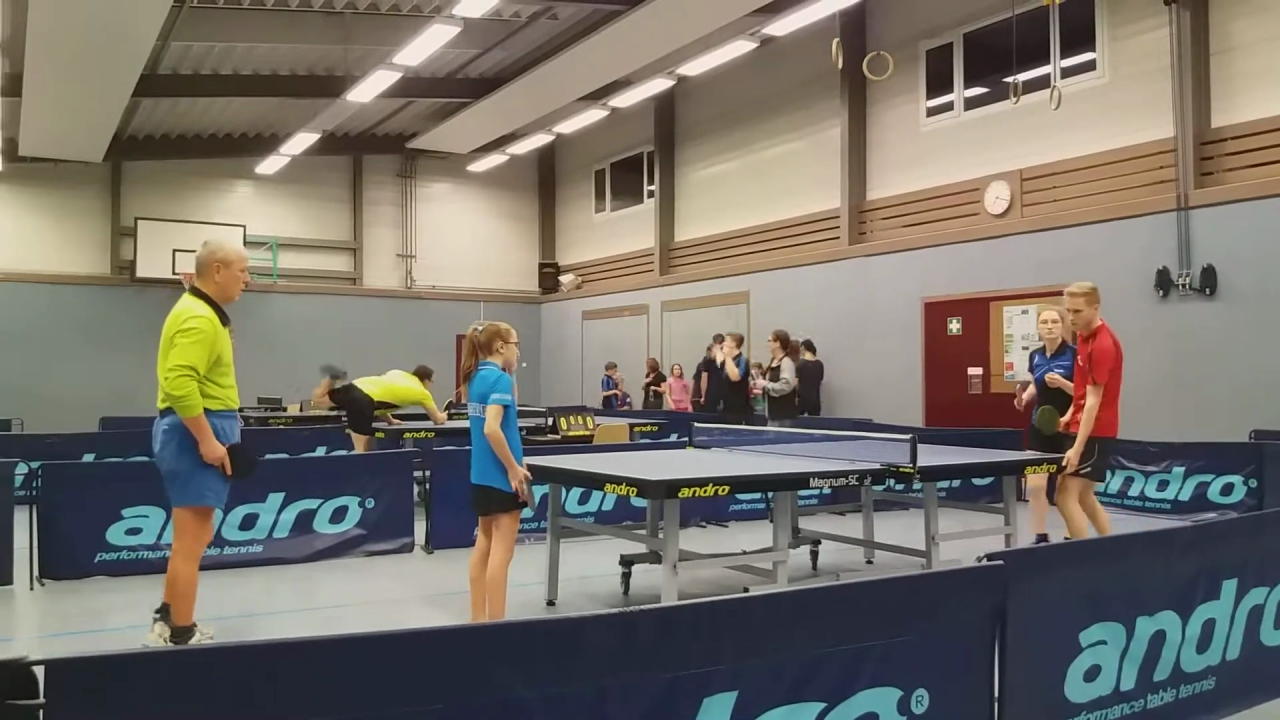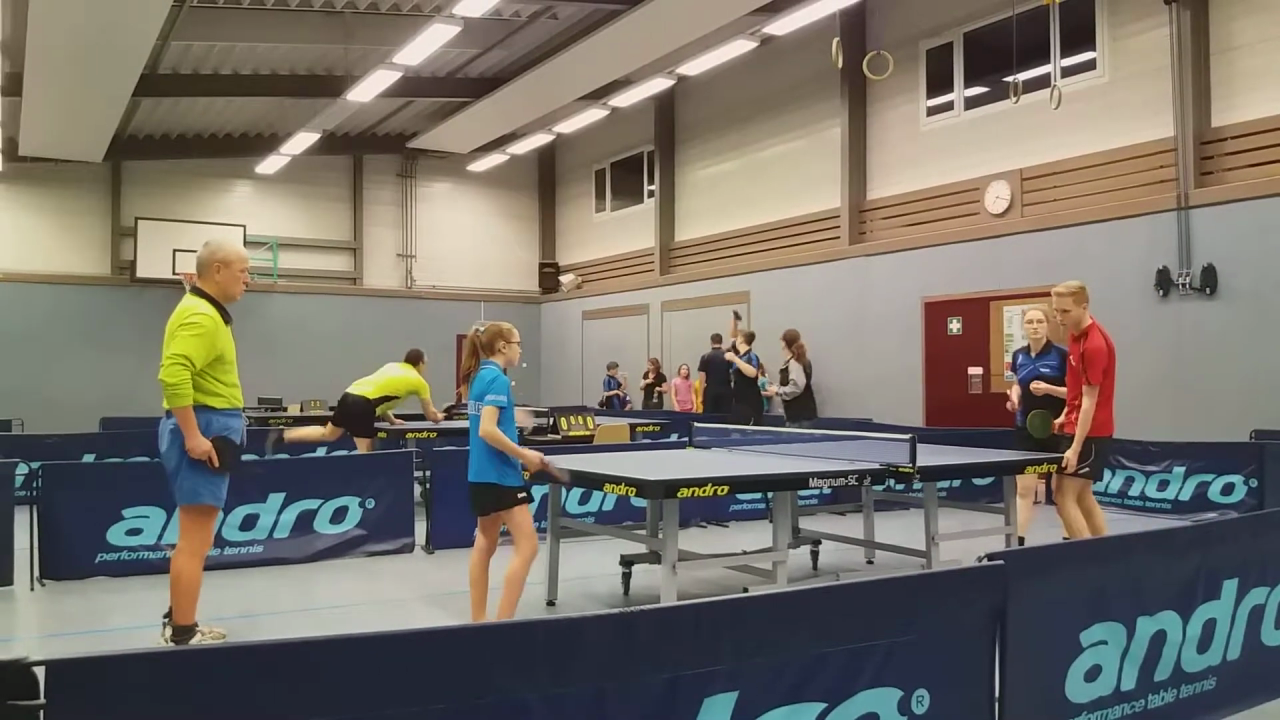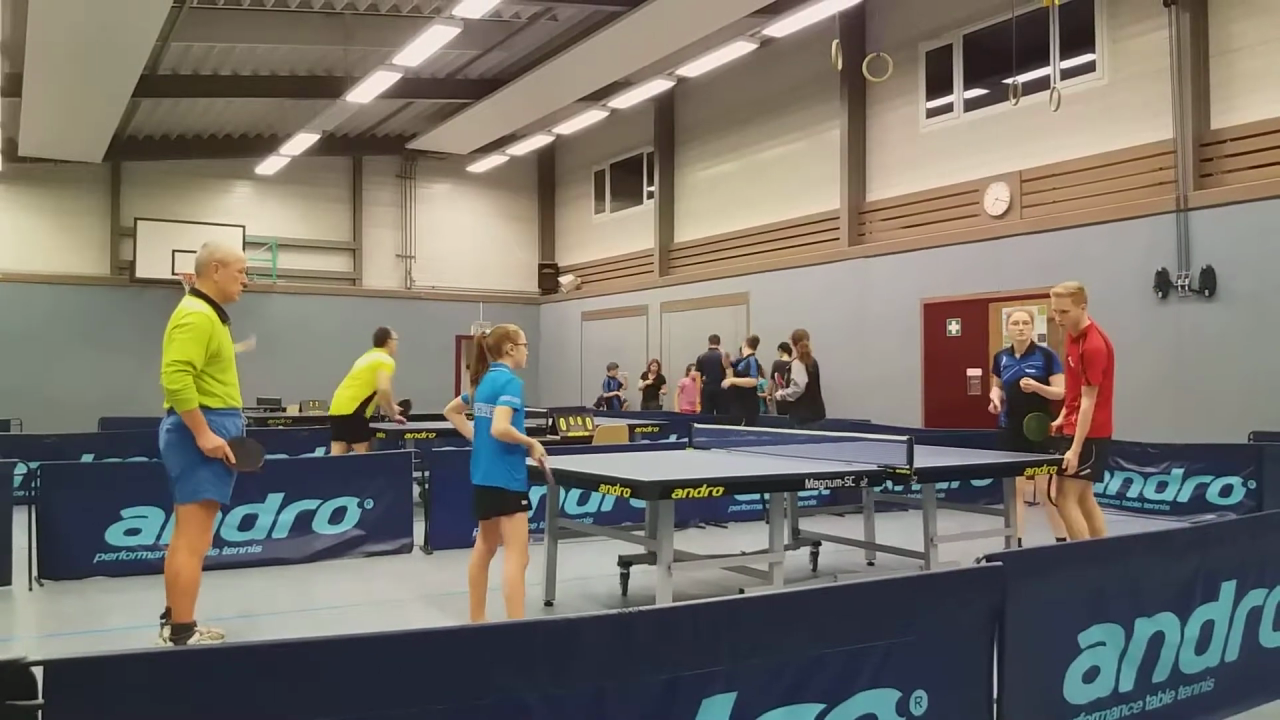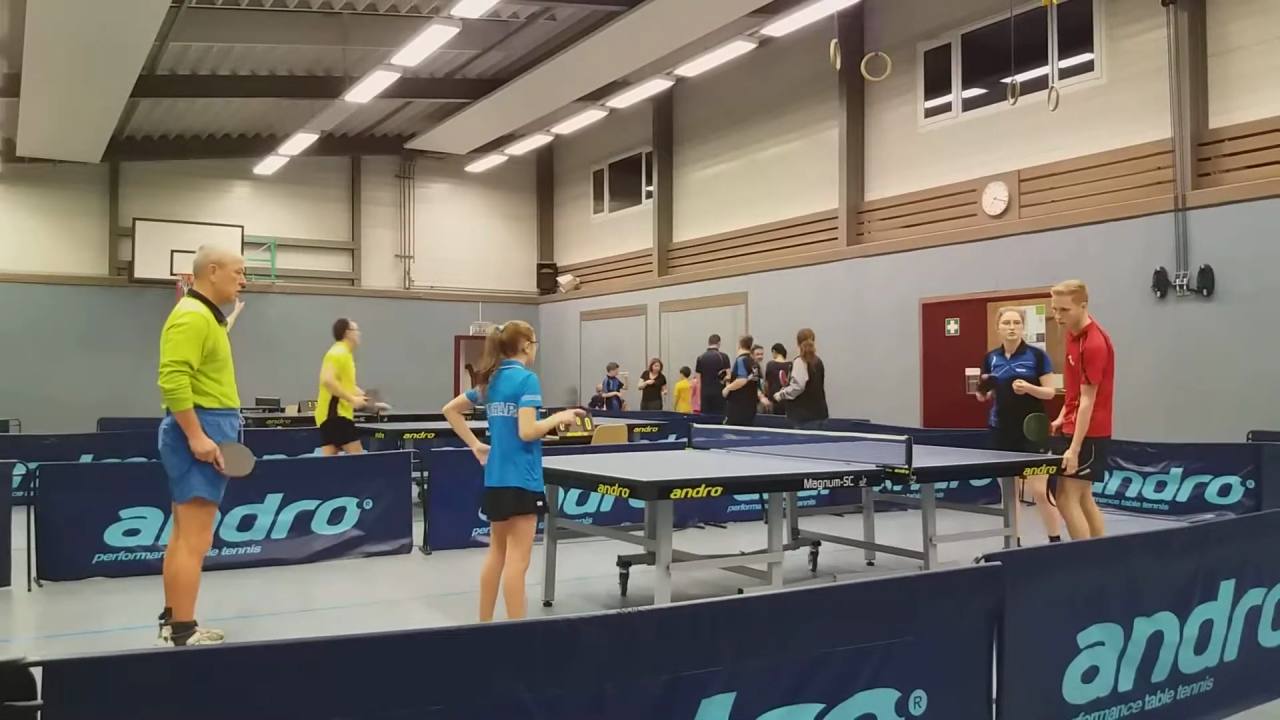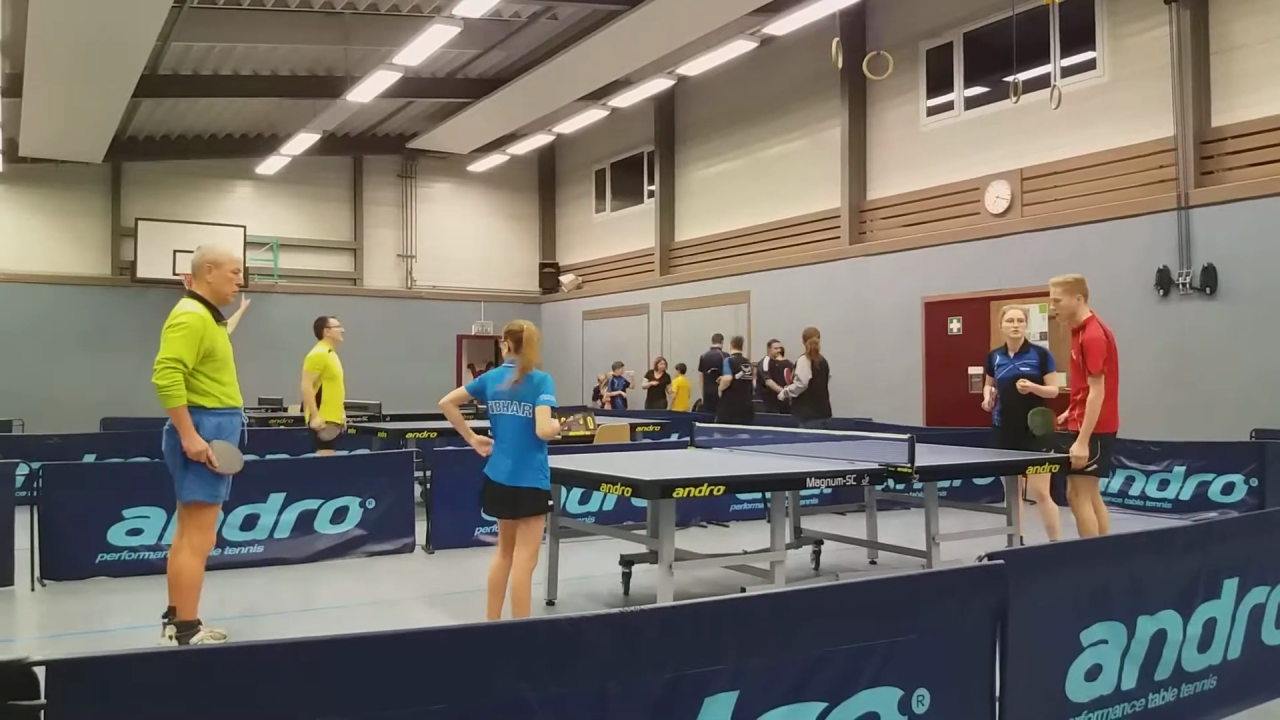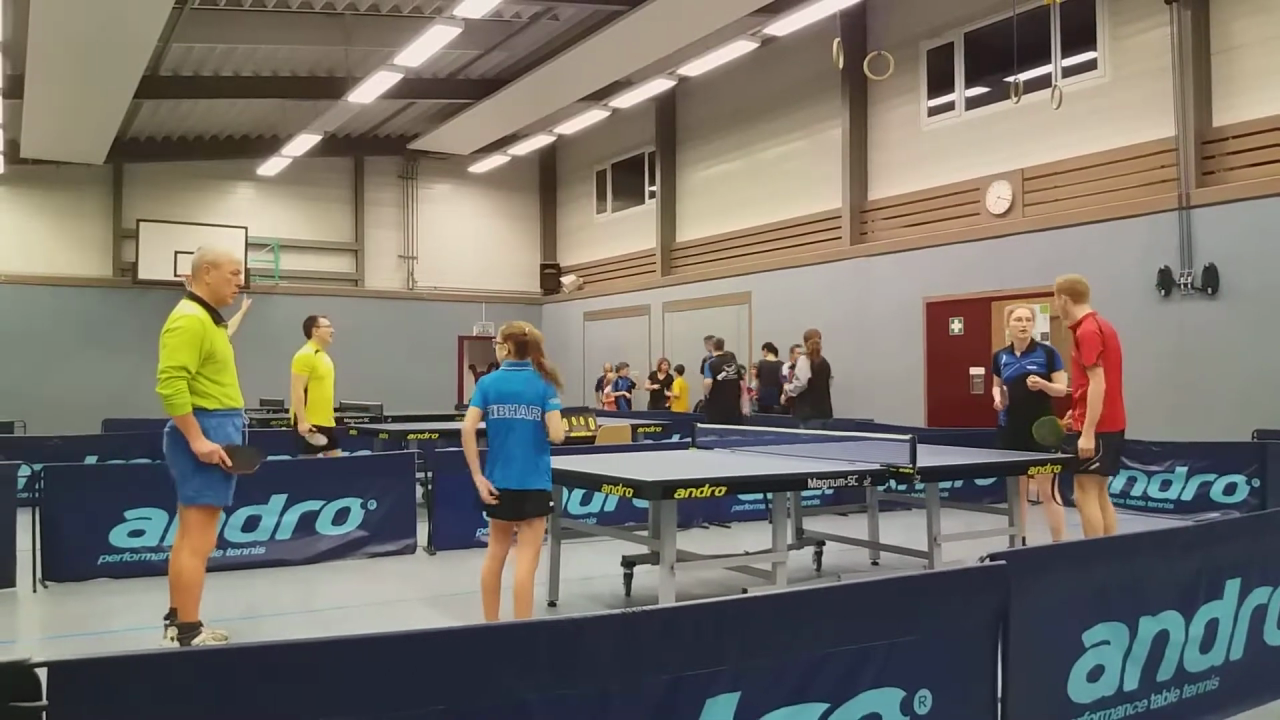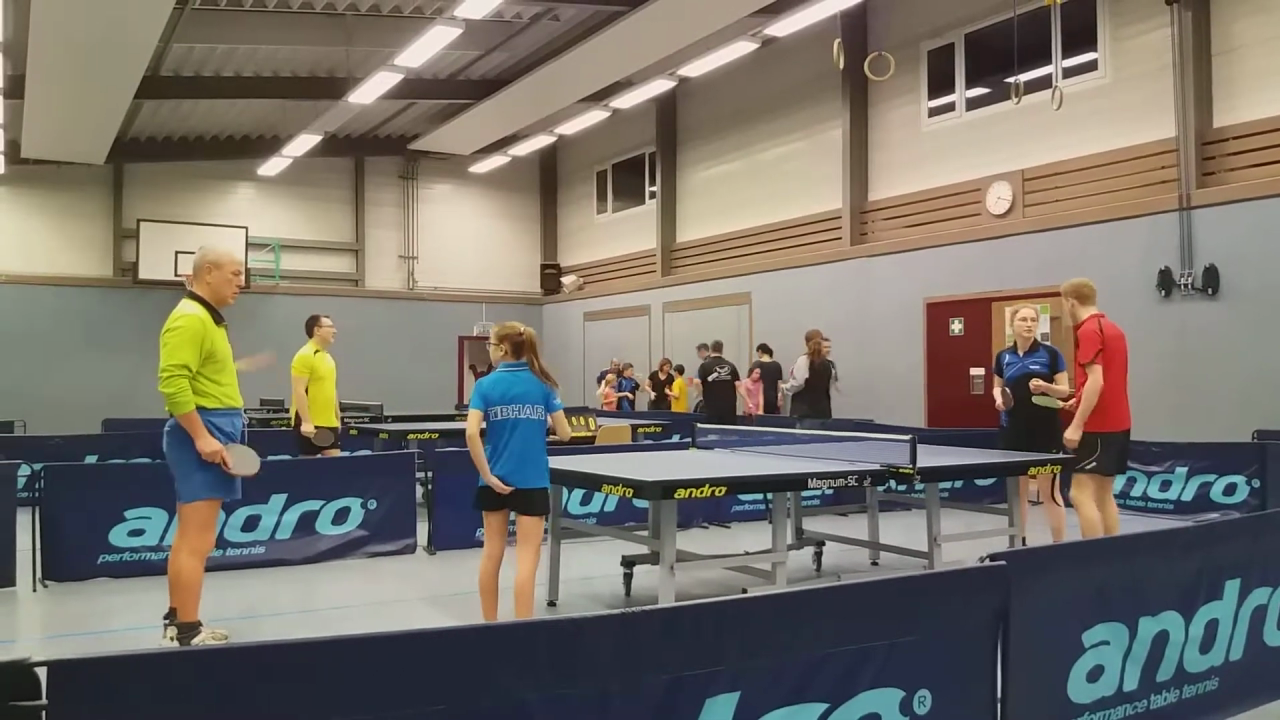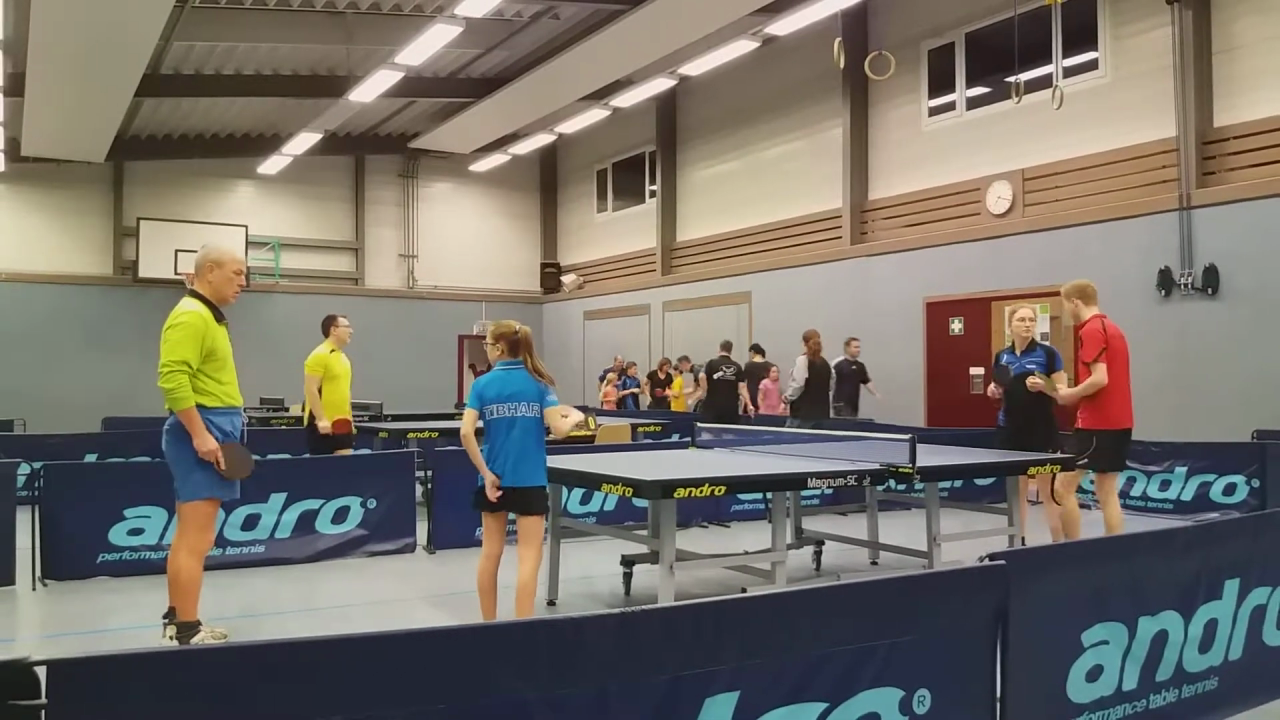
dt=0.3s
person 1, frame 1
left shoulder: (200, 311)
right shoulder: (199, 319)
right elbow: (180, 384)
right wrist: (207, 441)
left hip: (201, 431)
right hip: (198, 434)
left knee: (192, 539)
right knee: (190, 543)
left ankle: (168, 618)
right ankle: (181, 637)
person 1, frame 2
left shoulder: (204, 311)
right shoulder: (201, 316)
right elbow: (172, 374)
right wrist: (191, 434)
left hip: (207, 429)
right hip: (202, 431)
left knee: (190, 539)
right knee: (196, 542)
left ankle: (177, 623)
right ankle: (182, 637)
person 1, frame 3
left shoulder: (205, 313)
right shoulder: (197, 315)
right elbow: (175, 379)
right wrist: (203, 434)
left hip: (208, 429)
right hip: (202, 432)
left knee: (185, 536)
right knee: (195, 540)
left ankle: (173, 623)
right ankle: (181, 635)
person 1, frame 4
left shoulder: (204, 315)
right shoulder: (193, 316)
right elbow: (171, 379)
right wrist: (196, 436)
left hip: (206, 429)
right hip: (199, 431)
left knee: (183, 535)
right knee: (195, 540)
left ankle: (172, 622)
right ankle: (182, 633)
person 1, frame 5
left shoulder: (206, 316)
right shoulder: (191, 316)
right elbow: (166, 376)
right wrist: (189, 436)
left hip: (212, 429)
right hip: (202, 431)
left knee: (187, 535)
right knee: (199, 539)
left ankle: (175, 620)
right ankle: (186, 632)
person 1, frame 6
left shoulder: (207, 318)
right shoulder: (189, 319)
right elbow: (170, 384)
right wrist: (198, 439)
left hip: (213, 432)
right hip: (202, 434)
left knee: (189, 537)
right knee: (199, 541)
left ankle: (176, 622)
right ankle: (187, 634)
person 1, frame 7
left shoulder: (208, 318)
right shoulder: (190, 318)
right elbow: (172, 382)
right wrist: (202, 438)
left hip: (212, 431)
right hip: (203, 433)
left knee: (188, 538)
right knee: (198, 541)
left ankle: (177, 623)
right ankle: (188, 634)
person 1, frame 8
left shoulder: (208, 316)
right shoulder: (191, 316)
right elbow: (172, 379)
right wrist: (200, 434)
left hip: (212, 430)
right hip: (202, 433)
left knee: (188, 537)
right knee: (197, 540)
left ankle: (176, 622)
right ankle: (186, 634)
person 2, frame 1
left shoulder: (476, 378)
right shoulder: (500, 379)
right elbow: (492, 429)
right wrist: (514, 469)
left hip: (482, 476)
right hip: (502, 477)
left knee: (484, 548)
right knee: (501, 554)
left ankle: (479, 620)
right ankle: (495, 625)
person 2, frame 2
left shoulder: (478, 376)
right shoulder: (497, 379)
right elbow: (487, 430)
left wrist: (511, 416)
right wrist: (525, 455)
left hip: (482, 475)
right hip: (501, 476)
left knee: (484, 545)
right knee: (527, 547)
left ankle: (478, 620)
right ankle: (504, 622)
person 2, frame 3
left shoulder: (483, 380)
right shoulder: (510, 382)
left elbow: (451, 412)
right elbow: (500, 429)
right wrist: (532, 445)
left hip: (483, 477)
right hip: (506, 479)
left knee: (484, 548)
right knee: (516, 558)
left ankle: (477, 621)
person 2, frame 4
left shoulder: (491, 381)
right shoulder: (528, 379)
left elbow: (450, 410)
right elbow: (527, 431)
left wrist: (475, 445)
right wrist: (560, 418)
left hip: (495, 478)
right hip: (521, 480)
left knee: (497, 553)
right knee: (516, 560)
left ankle: (484, 622)
person 2, frame 5
left shoulder: (491, 379)
right shoulder: (541, 381)
left elbow: (446, 403)
right elbow: (543, 430)
left wrist: (472, 438)
right wrist: (556, 427)
left hip: (498, 477)
right hip: (530, 480)
left knee: (504, 554)
right knee: (524, 560)
left ankle: (491, 622)
person 2, frame 6
left shoulder: (487, 383)
right shoulder: (544, 384)
left elbow: (468, 431)
right elbow: (556, 436)
left wrist: (478, 477)
left hip: (497, 481)
right hip: (533, 483)
left knee: (496, 554)
right knee: (526, 560)
left ankle: (491, 624)
person 2, frame 7
left shoulder: (485, 385)
right shoulder: (542, 384)
left elbow: (472, 434)
right elbow: (564, 434)
left wrist: (487, 475)
right wrist: (545, 421)
left hip: (496, 479)
right hip: (532, 481)
left knee: (491, 554)
right knee: (527, 559)
left ankle: (490, 624)
person 2, frame 8
left shoulder: (482, 384)
right shoulder: (539, 383)
left elbow: (467, 433)
right elbow: (559, 429)
left wrist: (486, 474)
right wrist: (575, 417)
left hip: (494, 480)
right hip: (530, 481)
left knee: (490, 554)
right knee: (529, 558)
left ankle: (489, 624)
person 3, frame 1
left shoulder: (1103, 345)
right shoulder: (1084, 335)
left elbow: (1094, 401)
left wrist: (1077, 448)
right wrist: (1070, 413)
left hip: (1093, 432)
right hip: (1083, 427)
left knee: (1066, 497)
right knee: (1083, 495)
person 3, frame 2
left shoulder: (1094, 344)
right shoulder: (1077, 334)
left elbow: (1089, 401)
left wrist: (1075, 448)
right wrist: (1064, 415)
left hip: (1089, 432)
right hip: (1077, 427)
left knee: (1064, 497)
right knee: (1083, 497)
person 3, frame 3
left shoulder: (1094, 345)
right shoulder: (1074, 335)
left elbow: (1088, 402)
left wrist: (1075, 449)
right wrist: (1063, 417)
left hip: (1088, 434)
right hip: (1075, 428)
left knee: (1065, 499)
right knee: (1084, 498)
person 3, frame 4
left shoulder: (1094, 344)
right shoulder: (1074, 334)
left elbow: (1088, 401)
left wrist: (1074, 449)
right wrist: (1063, 417)
left hip: (1088, 433)
right hip: (1074, 427)
left knee: (1067, 499)
right knee: (1082, 497)
person 3, frame 5
left shoulder: (1092, 336)
right shoulder: (1080, 330)
left elbow: (1097, 393)
left wrist: (1082, 441)
right wrist: (1071, 412)
left hip: (1093, 429)
right hip: (1085, 424)
left knee: (1078, 496)
right knee: (1091, 495)
person 3, frame 6
left shoulder: (1086, 331)
right shoulder: (1101, 326)
left elbow: (1098, 385)
left wrist: (1087, 433)
right wrist: (1078, 410)
left hip: (1096, 427)
right hip: (1112, 424)
left knee: (1085, 497)
right knee: (1099, 494)
person 3, frame 7
left shoulder: (1088, 331)
right shoulder: (1113, 329)
left elbow: (1096, 381)
left wrist: (1076, 425)
right wrist: (1080, 401)
left hip: (1097, 426)
right hip: (1118, 424)
left knee: (1081, 495)
right knee: (1103, 495)
person 3, frame 8
left shoulder: (1090, 330)
right shoulder: (1113, 329)
left elbow: (1100, 379)
left wrist: (1069, 394)
right wrist: (1074, 393)
left hip: (1096, 424)
right hip: (1119, 422)
left knee: (1064, 487)
right knee: (1107, 492)
person 4, frame 1
left shoulder: (1075, 355)
right shoulder: (1035, 356)
left wrist: (1062, 383)
right wrist: (1025, 397)
right hip: (1040, 428)
right knee: (1034, 486)
right ankle: (1041, 537)
person 4, frame 2
left shoulder: (1061, 355)
right shoulder: (1018, 356)
left wrist: (1048, 389)
right wrist: (1014, 398)
right hip: (1026, 429)
right knee: (1024, 489)
right ankle: (1018, 541)
person 4, frame 3
left shoulder: (1046, 356)
right shoulder: (1000, 358)
left elbow: (1060, 392)
left wrist: (1036, 387)
right wrist: (995, 399)
right hip: (1011, 430)
left knee: (1047, 490)
right knee: (1015, 490)
left ankle: (1061, 541)
right ankle: (1016, 543)
person 4, frame 4
left shoulder: (1037, 355)
right shoulder: (991, 358)
left elbow: (1050, 391)
left wrist: (1028, 388)
right wrist: (984, 394)
right hip: (1001, 430)
left knee: (1040, 490)
left ankle: (1055, 540)
person 4, frame 5
left shoulder: (1040, 354)
right shoulder: (994, 357)
left elbow: (1054, 390)
left wrist: (1032, 387)
right wrist: (988, 399)
right hip: (1005, 430)
left knee: (1041, 490)
left ankle: (1055, 542)
person 4, frame 6
left shoulder: (1047, 353)
right shoulder: (1000, 357)
left elbow: (1062, 389)
left wrist: (1042, 384)
right wrist: (998, 398)
right hip: (1011, 430)
left knee: (1047, 490)
right knee: (1016, 490)
left ankle: (1058, 544)
right ankle: (1019, 542)
person 4, frame 7
left shoulder: (1050, 353)
right shoulder: (1003, 357)
left elbow: (1064, 390)
left wrist: (1045, 387)
right wrist: (999, 398)
left hip: (1044, 429)
right hip: (1013, 430)
left knee: (1049, 491)
right knee: (1017, 491)
left ankle: (1058, 545)
person 4, frame 8
left shoulder: (1047, 353)
right shoulder: (1001, 357)
left wrist: (1042, 385)
right wrist: (993, 390)
left hip: (1041, 430)
right hip: (1010, 430)
left knee: (1047, 492)
right knee: (1016, 491)
left ankle: (1058, 545)
right ankle: (1018, 543)
